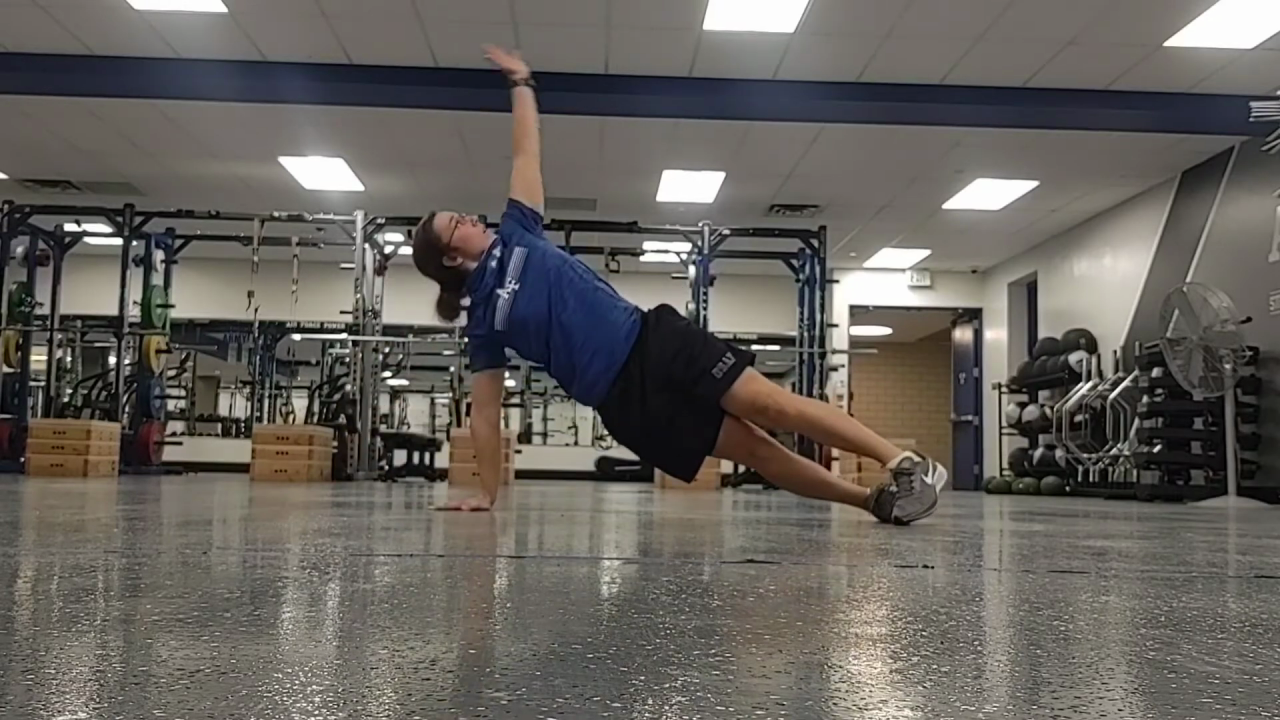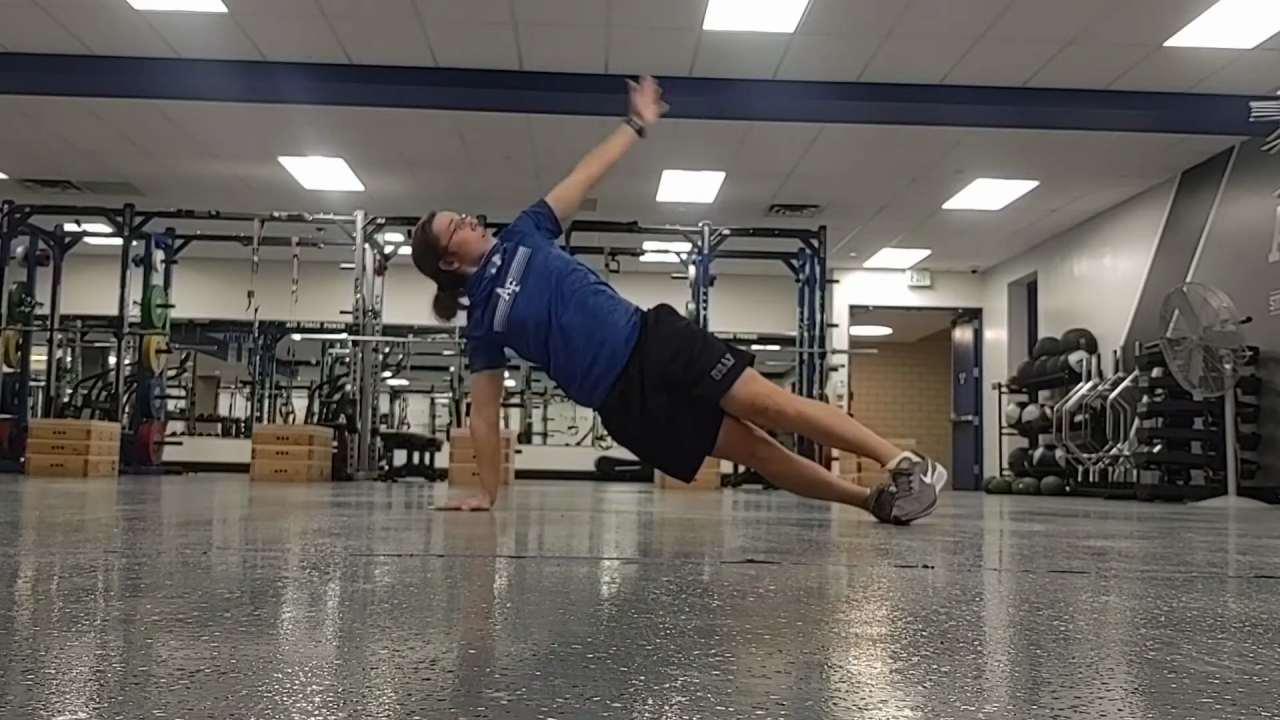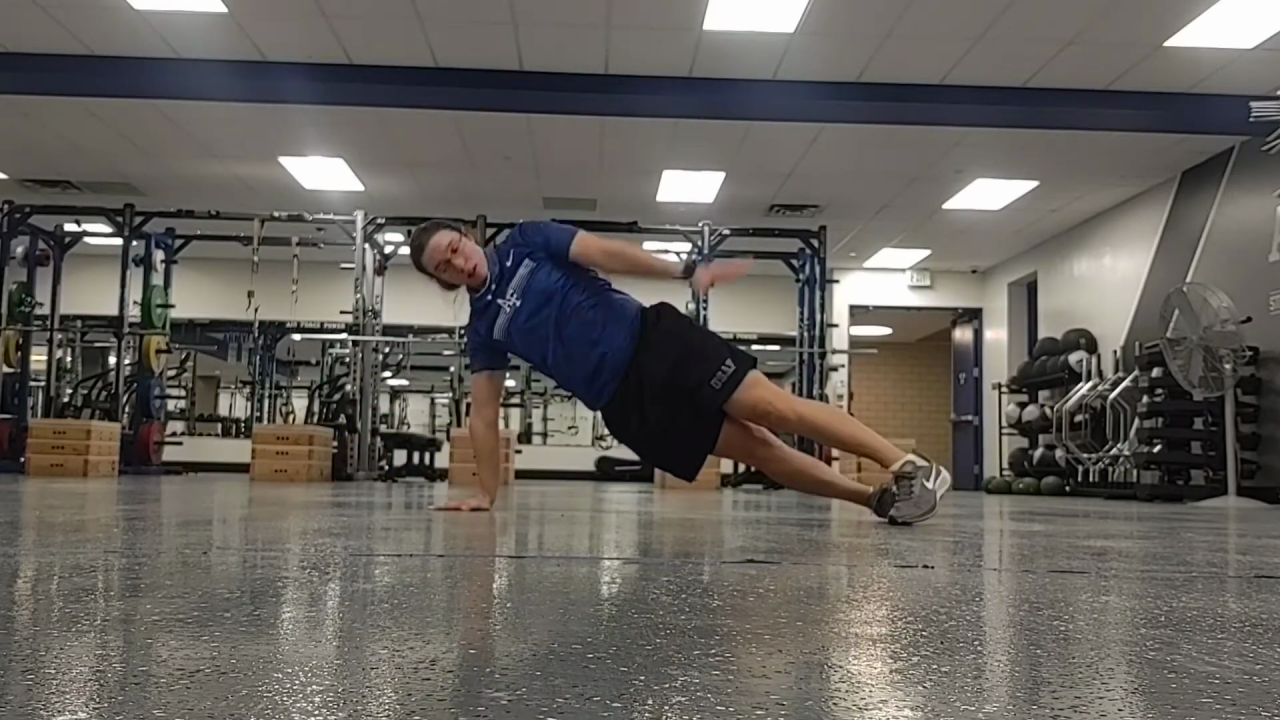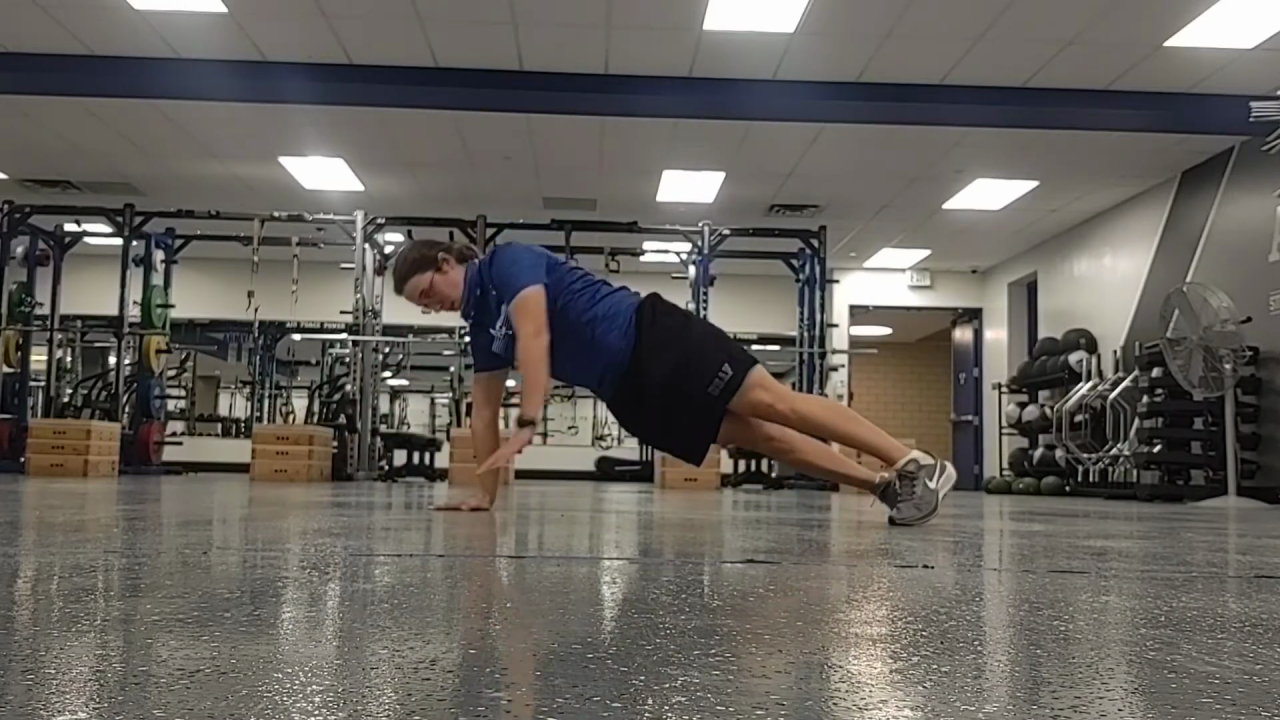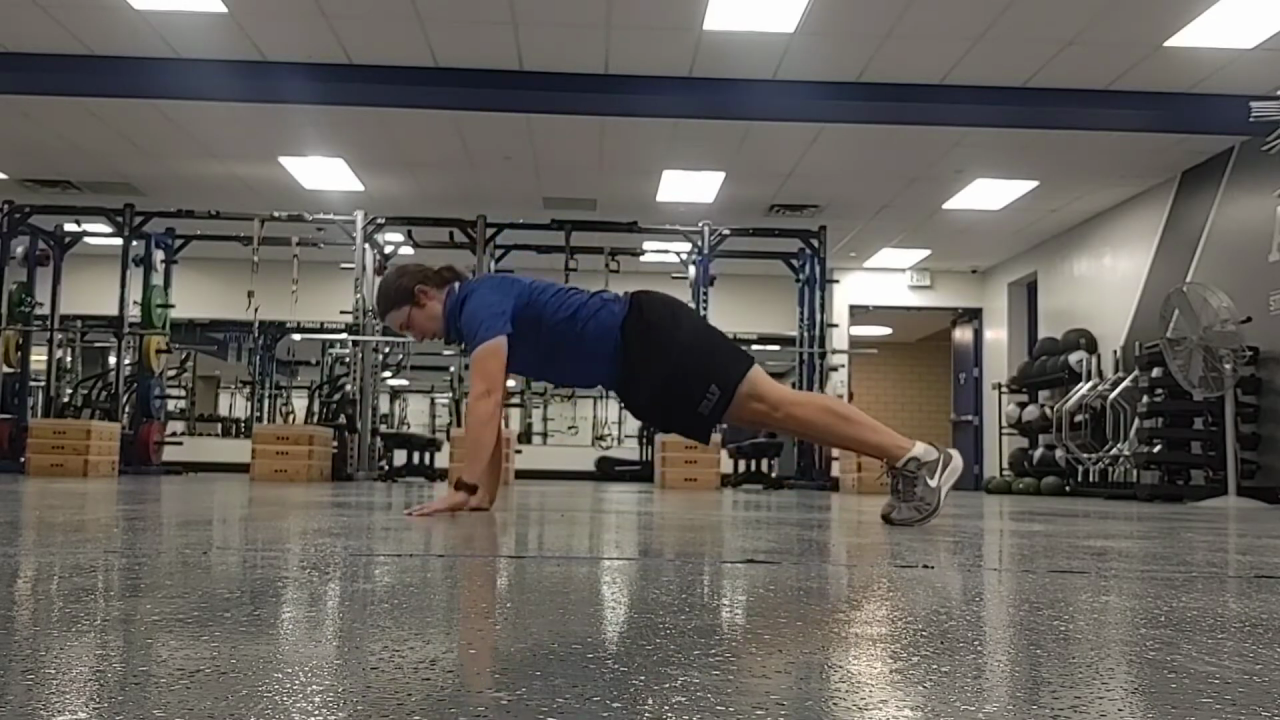
dt=0.3s
person 1, frame 1
left shoulder: (515, 238)
right shoulder: (483, 325)
left elbow: (527, 149)
right elbow: (485, 411)
left wrist: (520, 82)
right wrist: (487, 494)
left hip: (654, 342)
right hip: (625, 402)
left knee: (770, 405)
right knee: (755, 450)
left ankle: (903, 464)
right ankle: (875, 499)
person 1, frame 2
left shoulder: (525, 233)
right shoulder: (482, 325)
left elbow: (587, 175)
right elbow: (484, 414)
left wrist: (636, 124)
right wrist: (486, 490)
left hip: (656, 340)
right hip: (627, 401)
left knee: (772, 405)
right knee: (754, 451)
left ankle: (905, 465)
right ankle: (881, 497)
person 1, frame 3
left shoulder: (526, 243)
right shoulder: (482, 327)
left elbow: (607, 252)
right elbow: (483, 413)
left wrist: (686, 270)
right wrist: (487, 492)
left hip: (653, 343)
right hip: (623, 404)
left knee: (770, 405)
right knee: (755, 449)
left ankle: (908, 468)
right ankle: (875, 494)
person 1, frame 4
left shoulder: (507, 260)
right shoulder: (480, 326)
left elbow: (534, 336)
right elbow: (485, 410)
left wrist: (529, 423)
right wrist: (485, 491)
left hip: (656, 334)
right hip: (631, 392)
left knee: (773, 402)
right knee: (757, 435)
left ankle: (915, 462)
right ankle: (884, 482)
person 1, frame 5
left shoulder: (480, 299)
right shoulder: (473, 329)
left elbow: (485, 398)
right elbow: (491, 414)
left wrist: (464, 485)
right wrist: (487, 493)
left hip: (650, 333)
right hip: (637, 379)
left knee: (774, 403)
right knee: (767, 417)
left ankle: (921, 457)
right ankle: (901, 463)
